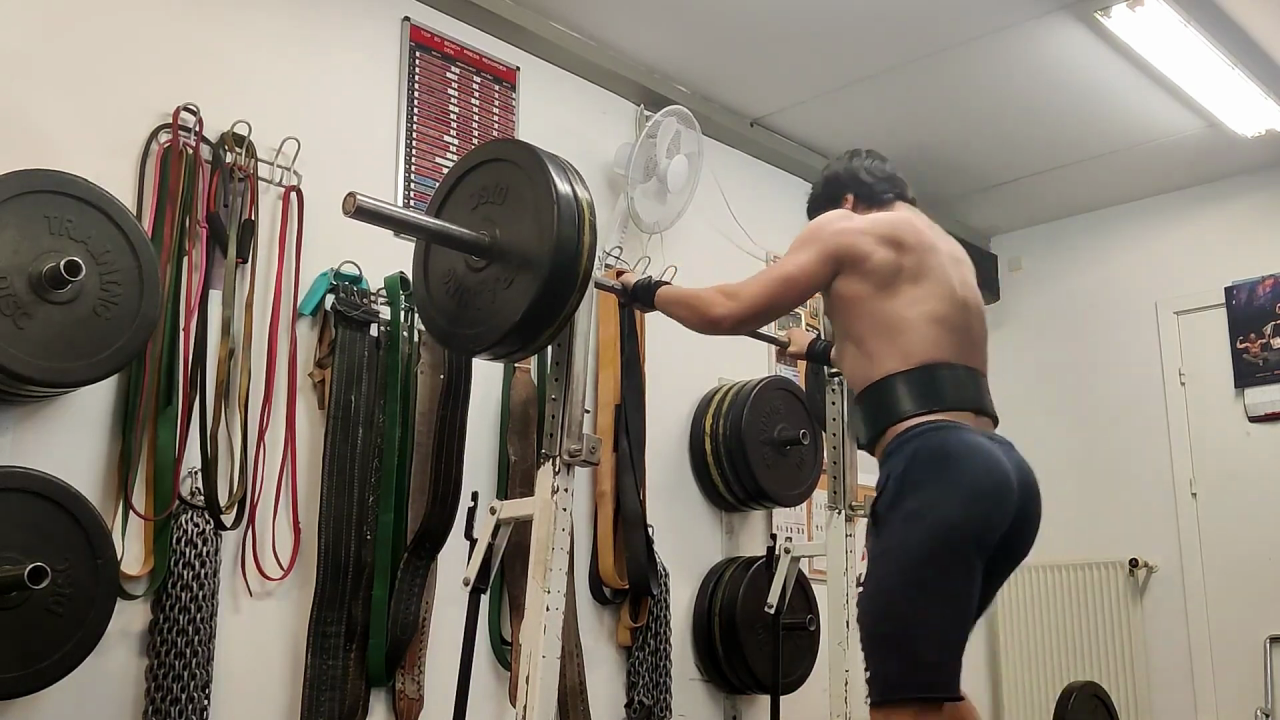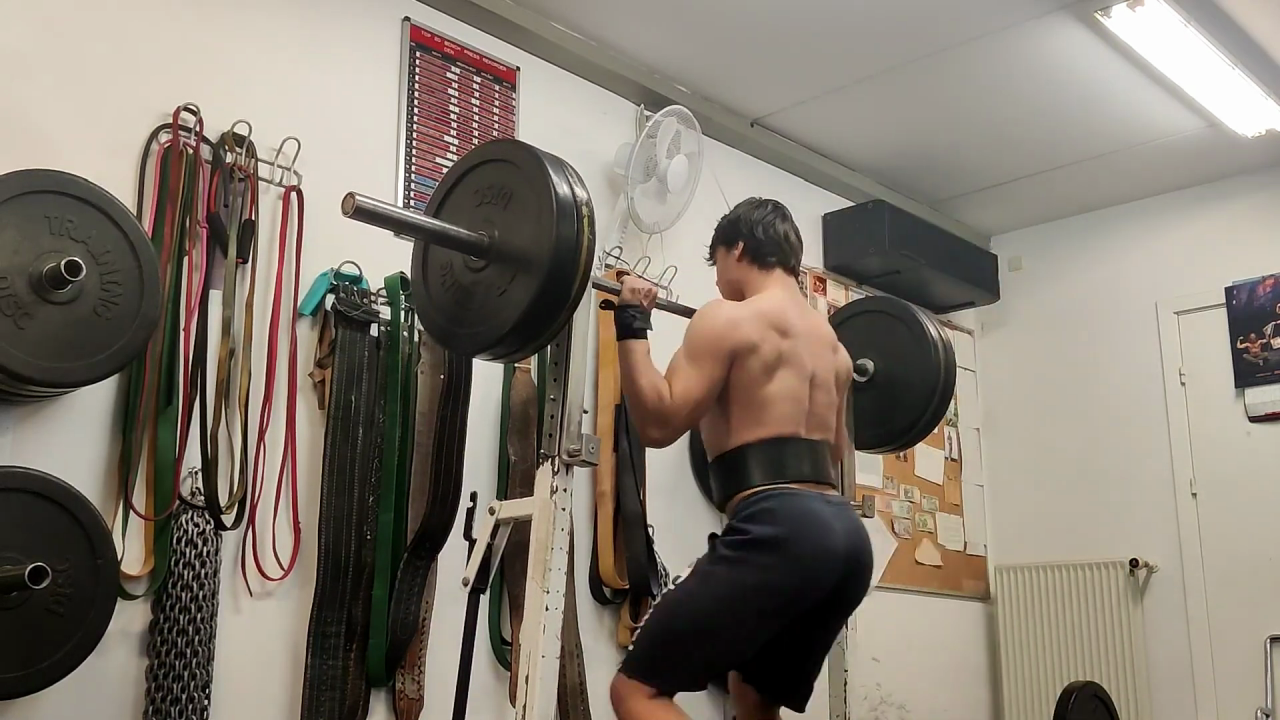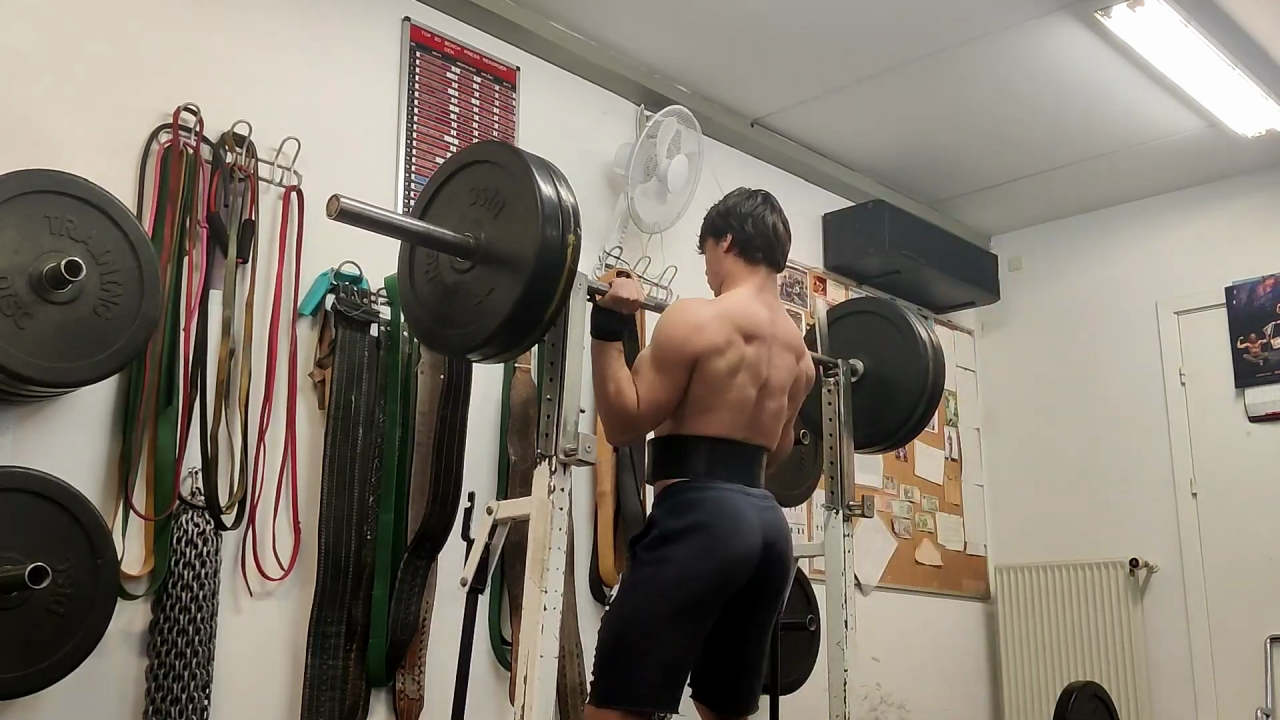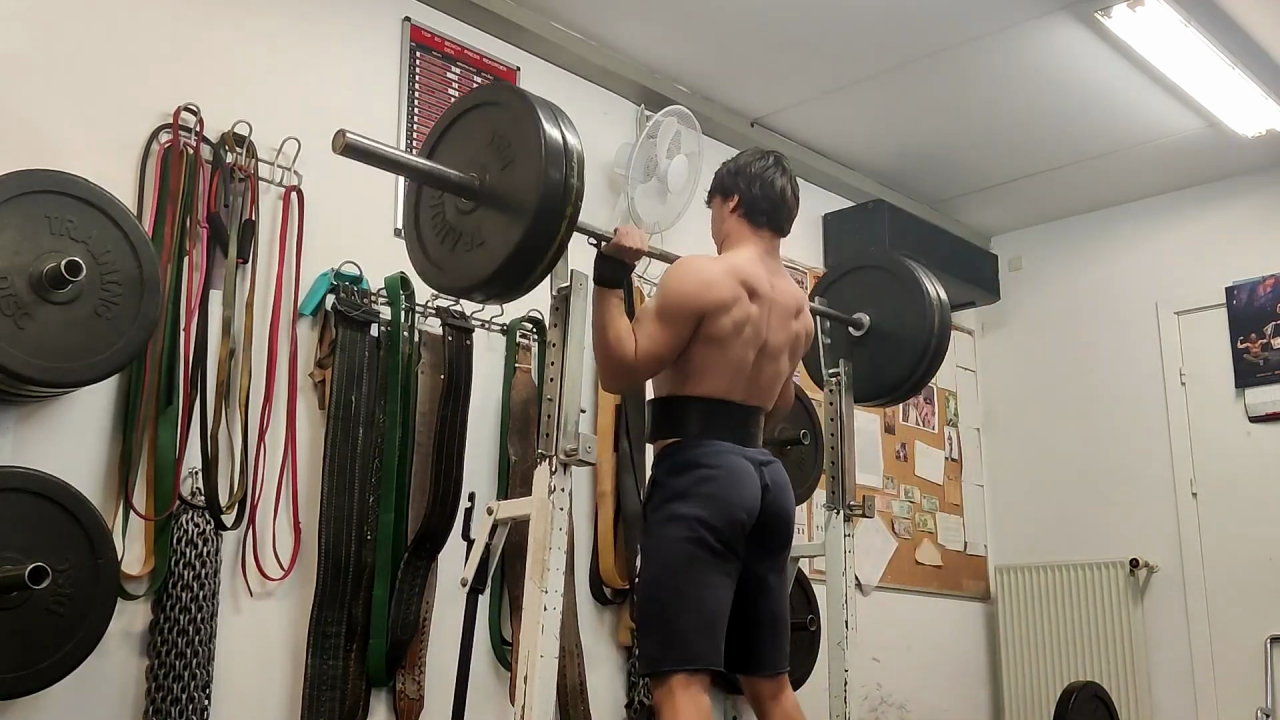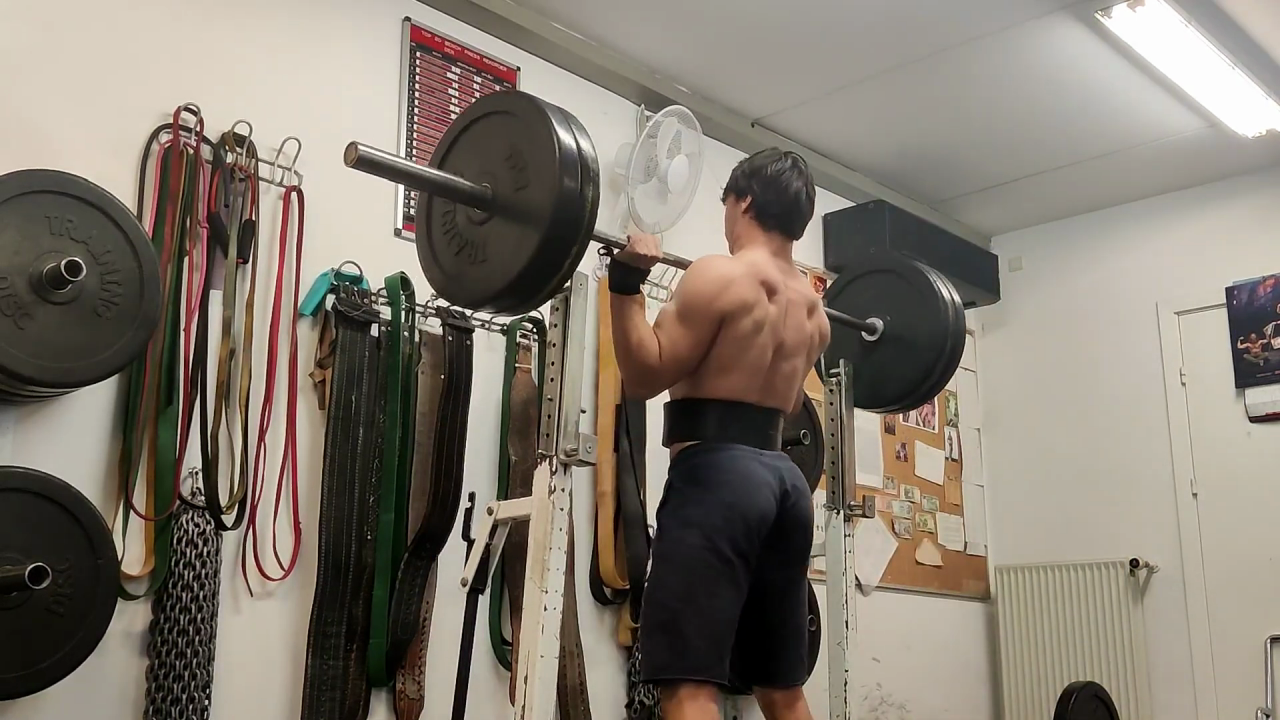
dt=0.4s
person 1, frame 1
left shoulder: (848, 229)
right shoulder: (949, 253)
left elbow: (728, 309)
left wrist: (652, 290)
right wrist: (825, 347)
left hip: (934, 469)
right hip: (1002, 471)
person 1, frame 2
left shoulder: (728, 319)
right shoulder: (827, 336)
left elbow: (657, 422)
left wrist: (631, 324)
left hip: (778, 530)
right hip: (843, 532)
person 1, frame 3
left shoulder: (695, 319)
right shoulder: (798, 347)
left elbow: (623, 422)
left wrist: (608, 327)
left hip: (699, 521)
right hip: (765, 525)
person 1, frame 4
left shoulder: (702, 276)
right shoulder: (800, 303)
left elbow: (620, 369)
left wrist: (610, 276)
left hip: (700, 476)
right hip: (765, 479)
person 1, frame 5
left shoulder: (719, 275)
right shoulder: (814, 306)
left elbow: (644, 374)
left wrist: (626, 282)
left hip: (716, 479)
right hip: (783, 483)
